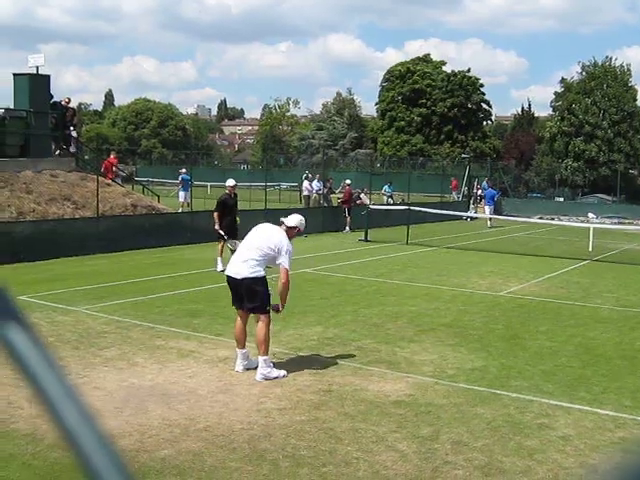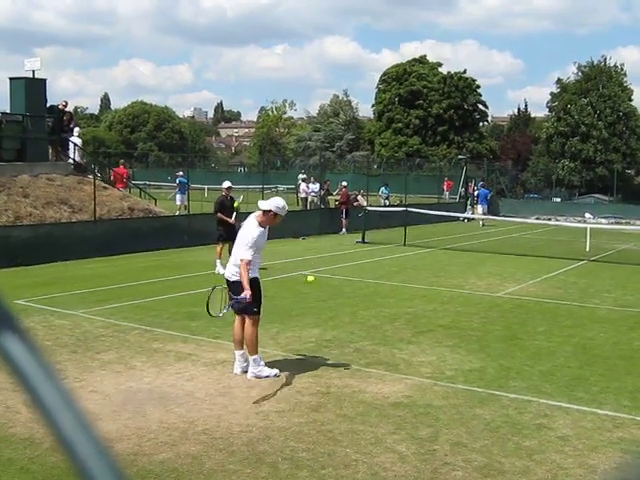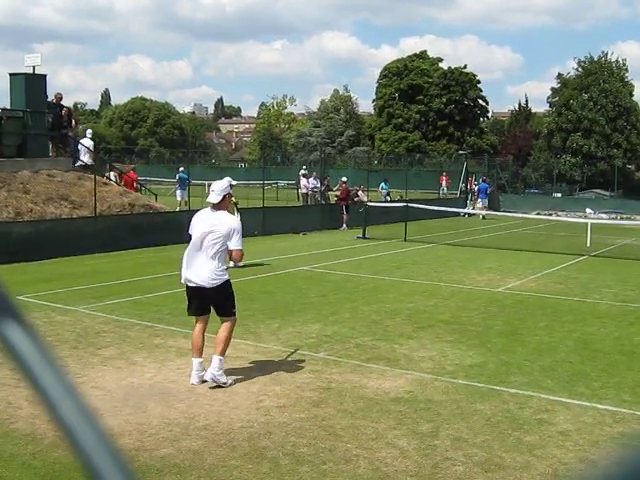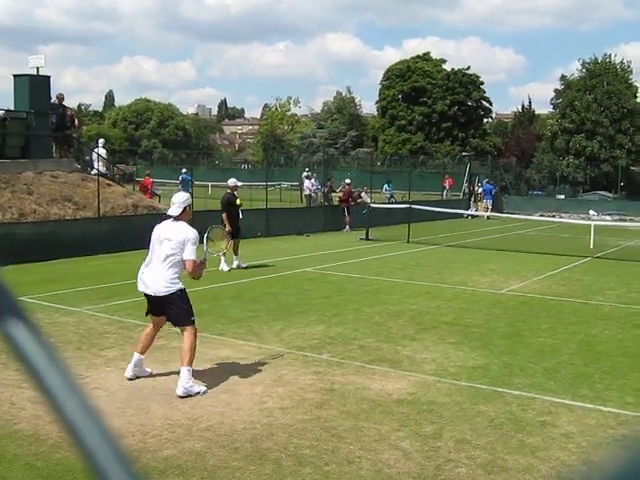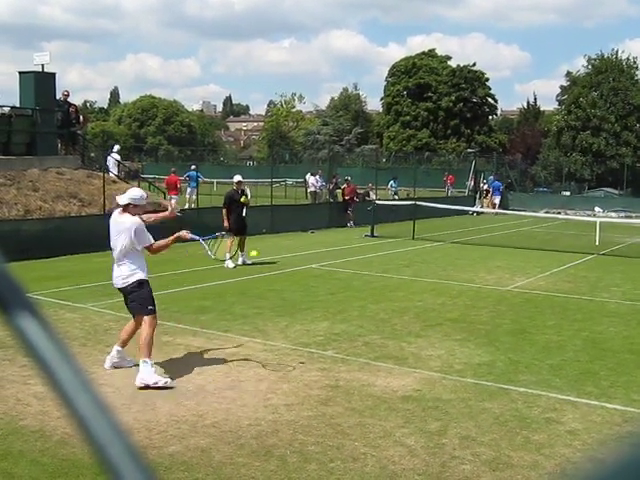
dt=1s
person 1, frame 1
left shoulder: (264, 226)
right shoulder: (285, 245)
right elbow: (283, 281)
right wrist: (282, 304)
left hip: (232, 271)
right hip: (250, 275)
left knee: (242, 316)
right knee: (263, 319)
left ankle: (242, 360)
right ankle: (264, 368)
person 1, frame 2
left shoulder: (259, 217)
right shoulder: (253, 233)
right elbow: (244, 264)
right wrist: (247, 288)
left hip: (236, 276)
right hip: (243, 277)
left knee: (241, 317)
right knee: (252, 319)
left ankle: (240, 363)
right ankle: (255, 367)
person 1, frame 3
left shoulder: (198, 216)
right shoulder: (232, 222)
right elbow: (237, 257)
left hip: (192, 277)
right hip: (216, 279)
left knee: (200, 322)
right knee: (228, 321)
left ankle: (197, 371)
right ankle: (215, 369)
person 1, frame 4
left shoulder: (160, 227)
right shoulder: (190, 233)
right elbow: (190, 268)
left wrist: (195, 266)
right wrist: (199, 270)
left hip: (147, 283)
right hip: (168, 287)
left knee: (156, 324)
right knee: (189, 330)
left ankle: (135, 366)
right ankle: (186, 382)
person 1, frame 5
left shoulder: (117, 215)
right shoulder: (134, 223)
left elbow: (143, 219)
right elbow: (153, 249)
left wrist: (165, 215)
right wrist: (175, 237)
left hip: (125, 279)
right hip: (133, 279)
left knee: (139, 319)
right knee: (149, 320)
left ankle: (115, 356)
right ankle: (146, 372)
